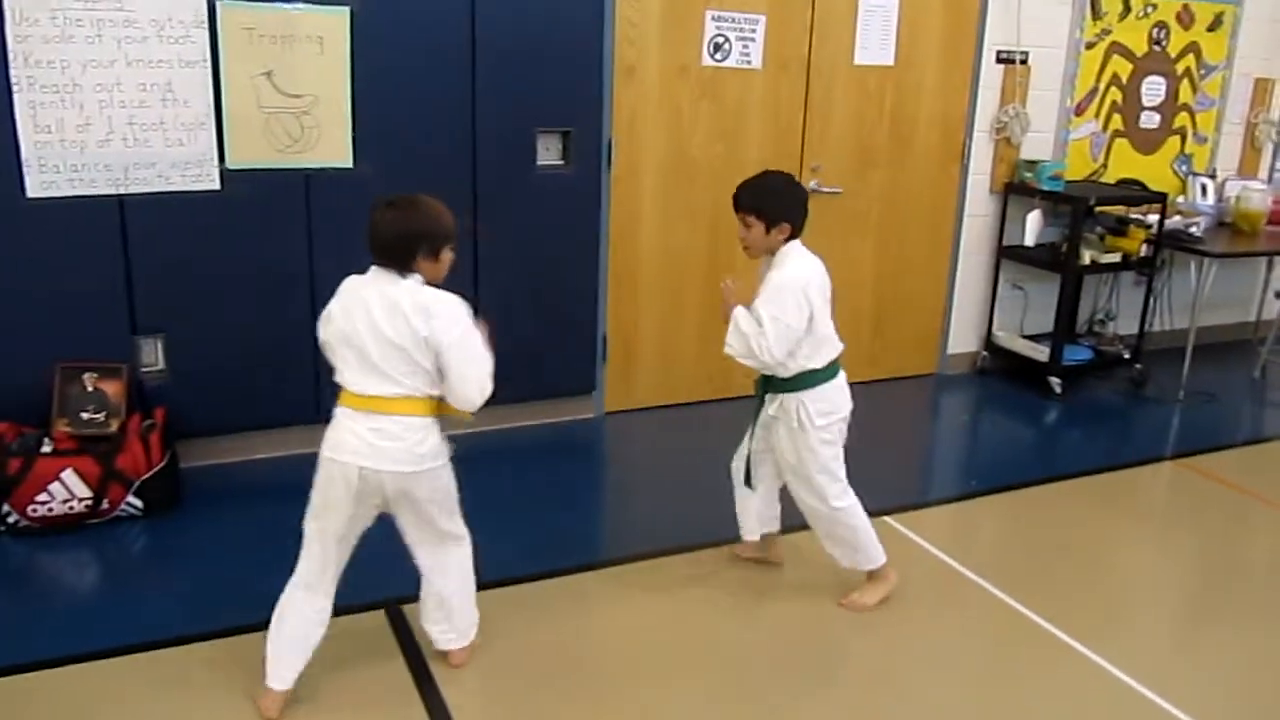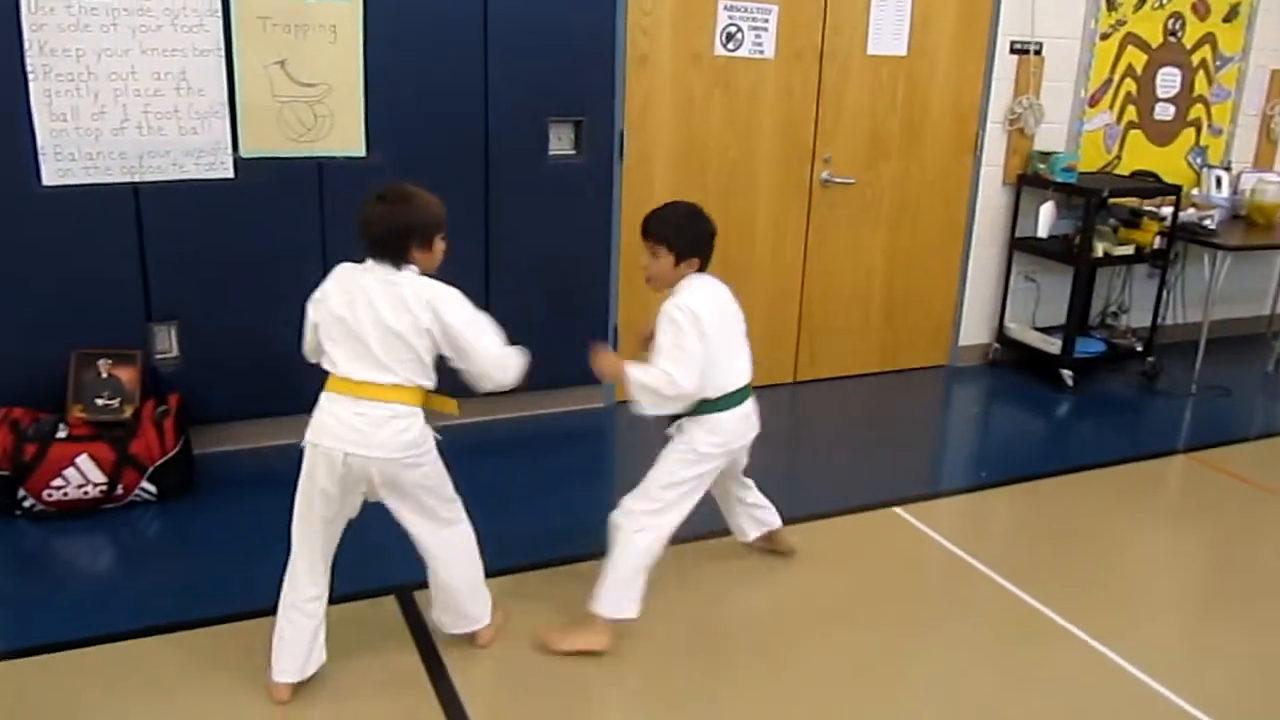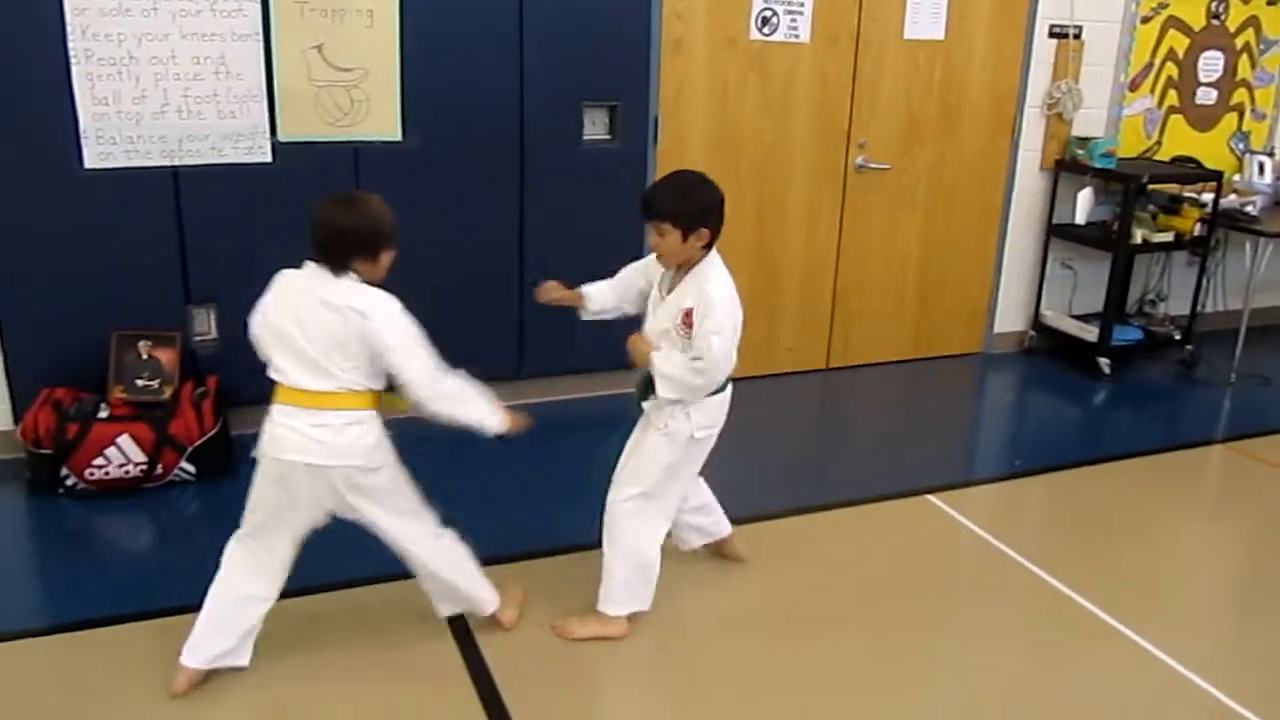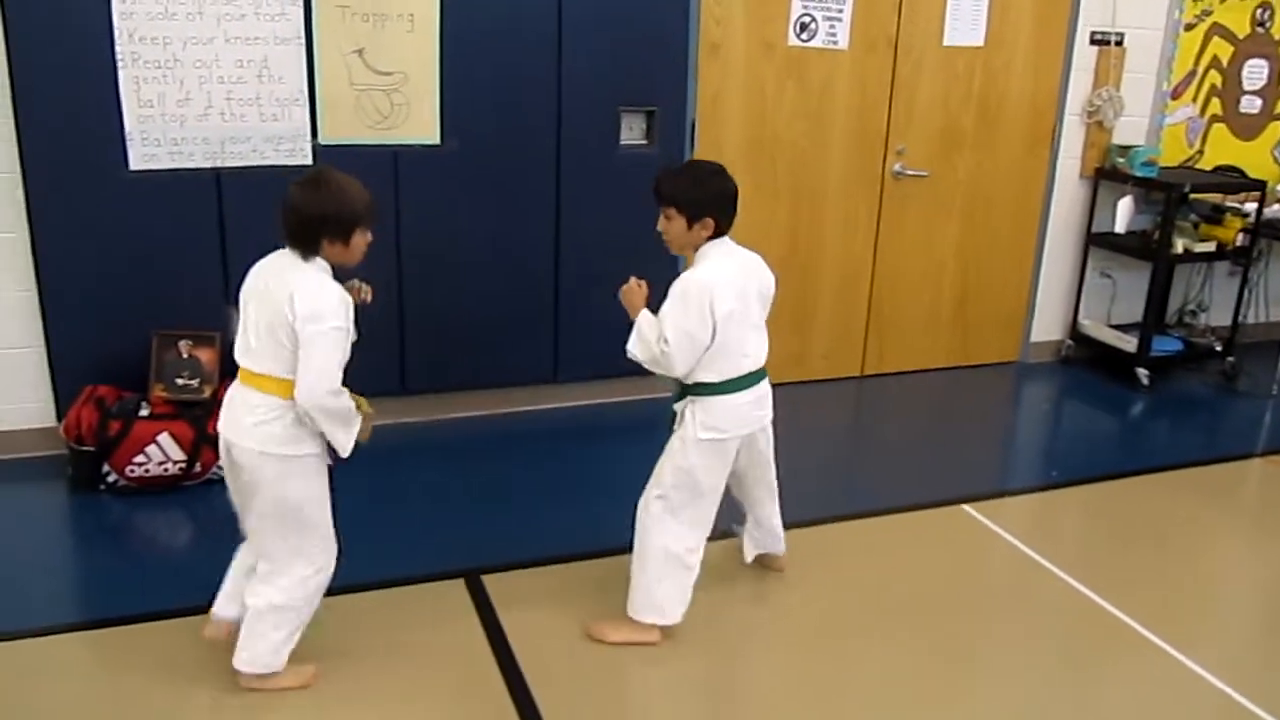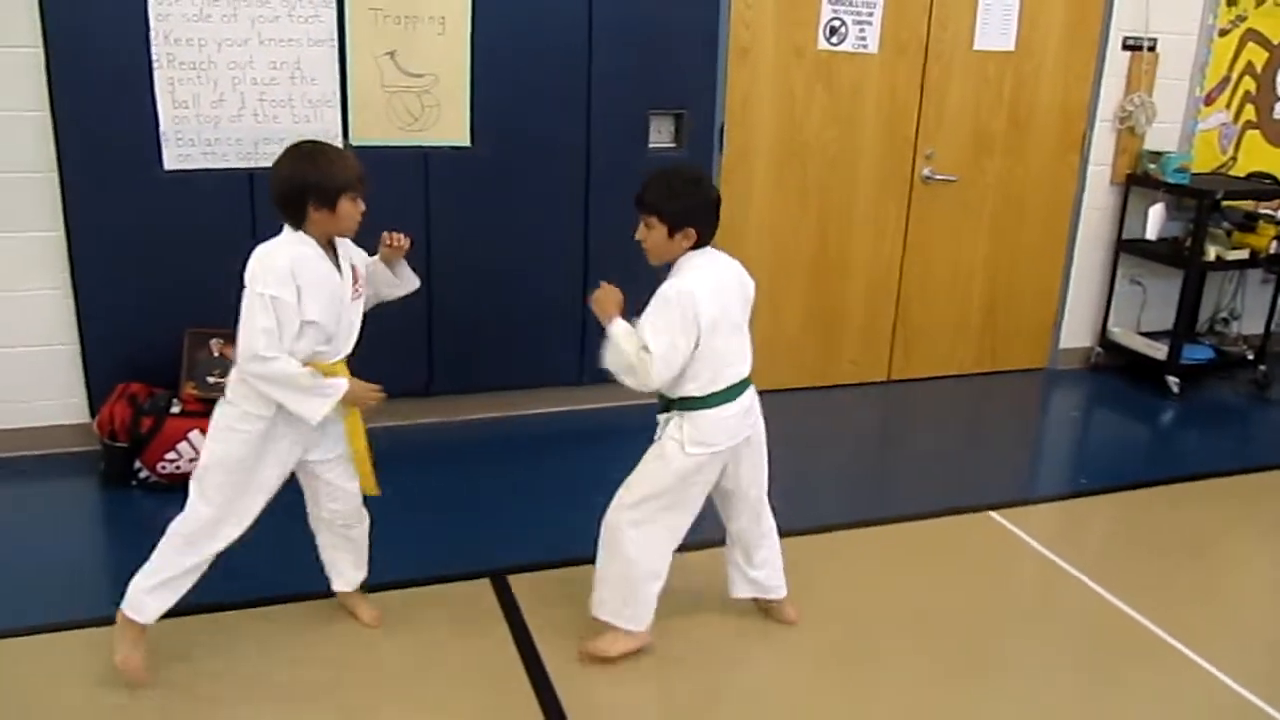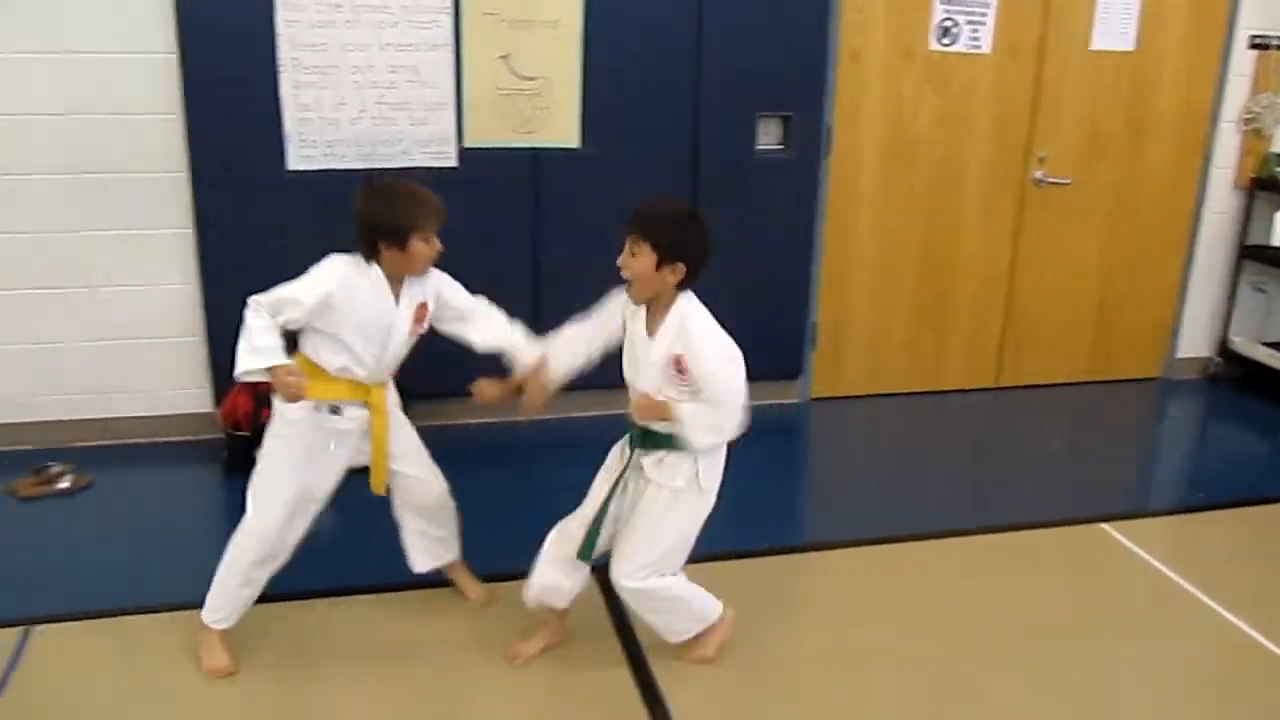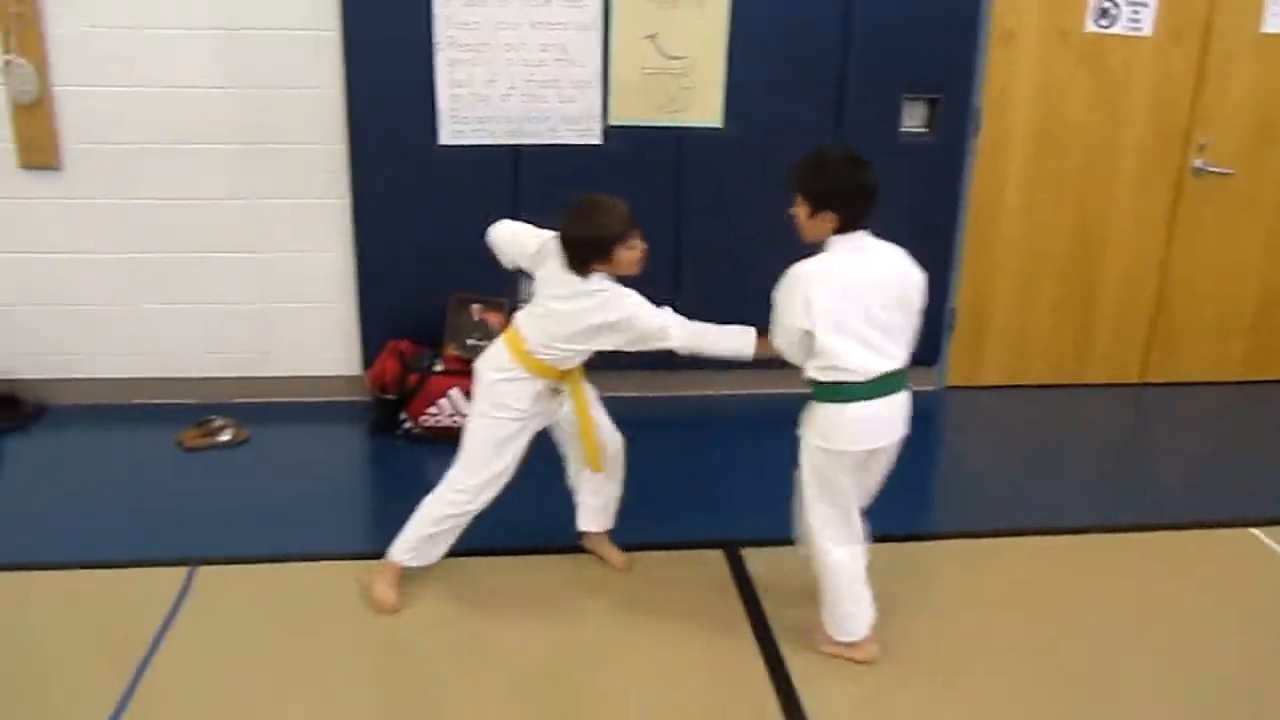
dt=0.4s
person 1, frame 1
left shoulder: (348, 294)
right shoulder: (444, 309)
right elbow: (471, 394)
right wrist: (476, 343)
left hip: (349, 442)
right hip: (413, 448)
left knee: (318, 563)
right knee: (446, 544)
right ankle: (455, 640)
person 1, frame 2
left shoulder: (338, 283)
right shoulder: (439, 300)
left elbow: (313, 349)
right elbow: (498, 370)
right wrist: (516, 355)
left hip: (334, 430)
right hip: (397, 437)
left knee: (310, 550)
right knee: (445, 527)
left ankle: (288, 670)
right ankle: (476, 621)
person 1, frame 3
left shoulder: (282, 288)
right shoulder: (378, 310)
right elbow: (432, 385)
right wrist: (495, 416)
left hip: (287, 439)
right hip: (352, 446)
left knee: (256, 548)
right knee: (418, 530)
left ankle: (200, 659)
right ankle: (489, 605)
person 1, frame 4
left shoulder: (266, 269)
right shoulder: (326, 299)
right elbow: (317, 393)
right wrist: (353, 424)
left hip: (240, 417)
right hip: (283, 436)
left knee: (271, 538)
right knee: (305, 557)
left ankle: (229, 614)
right ankle: (260, 664)
person 1, frame 5
left shoulder: (340, 251)
right shoulder: (275, 263)
left elbow: (364, 292)
right elbow: (259, 359)
left wrist: (388, 262)
right wrist: (337, 392)
left hip: (321, 405)
right hip: (262, 410)
left knee: (343, 505)
right knee: (215, 514)
left ankle: (348, 586)
right ankle: (134, 617)
person 1, frame 6
left shoulder: (428, 285)
right shoulder: (334, 280)
left elbow: (477, 316)
right elbow: (260, 310)
left wrist: (528, 355)
right wrist: (275, 367)
left hip: (374, 408)
right hip: (312, 411)
left knee: (426, 488)
right knee: (270, 523)
left ankle: (448, 563)
right ankle: (214, 626)
person 1, frame 7
left shoulder: (558, 253)
right shoulder: (613, 306)
left elbow: (502, 233)
right elbow: (680, 333)
left wrist: (545, 255)
right wrist: (755, 341)
left hip: (557, 377)
right hip: (513, 386)
left knee: (604, 446)
right knee: (471, 484)
left ankle: (594, 532)
right ankle: (393, 565)
person 2, frame 1
left shoulder: (788, 280)
right shoulder: (794, 262)
left elbow: (767, 352)
left wrist: (737, 311)
right wrist: (747, 313)
left hip: (809, 402)
right hip: (790, 394)
left knee: (825, 494)
right knee: (752, 463)
left ankle: (879, 572)
right ankle: (762, 542)
person 2, frame 2
left shoulder: (681, 310)
right shoulder: (714, 291)
left elbow: (675, 385)
left wrist: (621, 371)
right wrist: (663, 347)
left hip: (710, 428)
right hip: (737, 414)
left knee: (637, 518)
right knee: (727, 481)
left ankle: (602, 625)
right ankle: (770, 533)
person 2, frame 3
left shoulder: (715, 296)
right shoulder: (662, 267)
left elbow: (706, 372)
right elbow: (622, 291)
left wrist: (652, 357)
right wrist: (570, 297)
left hip: (689, 411)
right hip: (669, 401)
left knee: (632, 500)
right knee: (674, 483)
left ankle: (614, 613)
right ankle: (720, 537)
person 2, frame 4
left shoulder: (695, 283)
right shoulder: (753, 265)
left elbow: (670, 358)
left wrist: (640, 313)
left hip: (714, 412)
right hip: (754, 396)
left knee: (666, 507)
right knee: (753, 484)
left ankle: (647, 619)
right ankle: (769, 549)
person 2, frame 5
left shoulder: (679, 293)
right shoulder: (733, 271)
left elbow: (646, 372)
left wrist: (613, 321)
right wrist: (645, 325)
left hip: (697, 425)
right hip: (741, 408)
left knee: (630, 519)
right knee: (747, 510)
left ankle: (627, 625)
right ankle: (772, 595)
person 2, frame 6
left shoulder: (705, 340)
right shoulder: (633, 307)
left elbow: (726, 419)
right elbow: (581, 340)
left wrist: (668, 412)
right wrist: (523, 382)
left hip: (686, 464)
right hip: (640, 449)
left knee: (636, 571)
right knee: (578, 532)
left ankle: (709, 620)
right ankle: (552, 621)
person 2, frame 7
left shoulder: (805, 278)
right shoulder: (903, 265)
left elbow: (793, 349)
right elbow: (904, 332)
left hip: (838, 416)
right hip: (893, 404)
left knee: (830, 526)
right knee: (836, 505)
left ankle: (851, 634)
right ankle: (845, 602)
